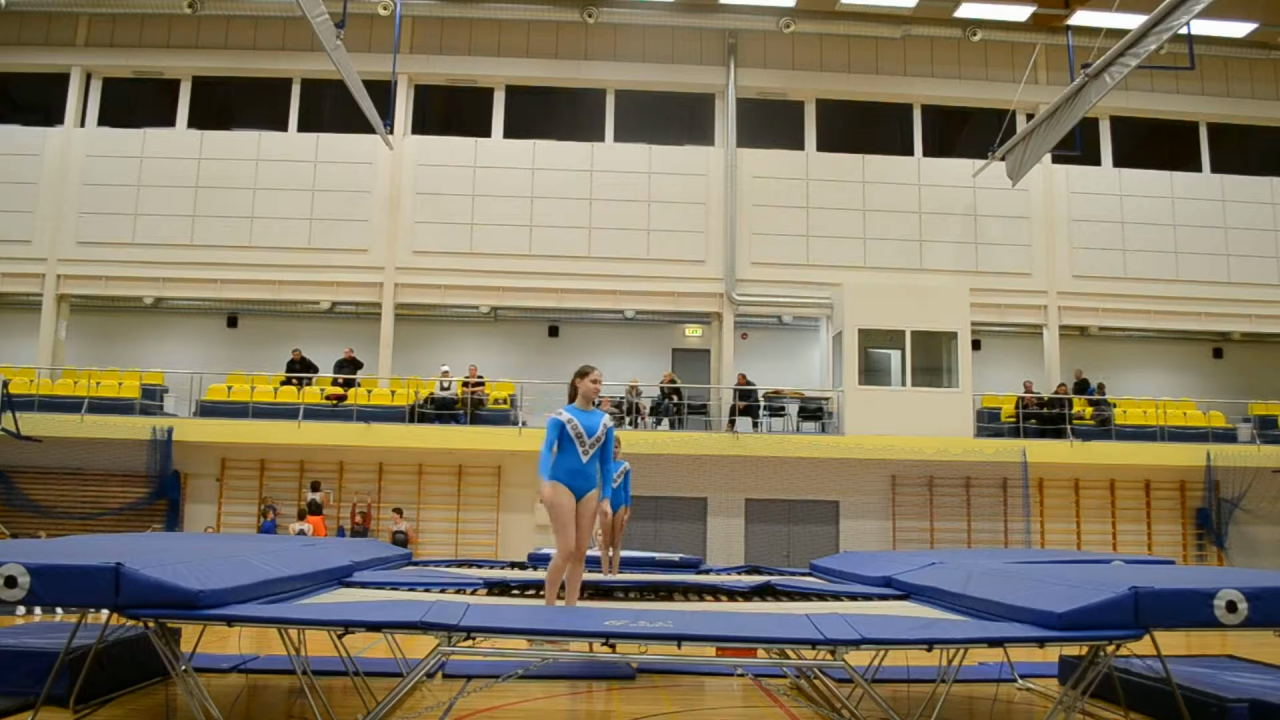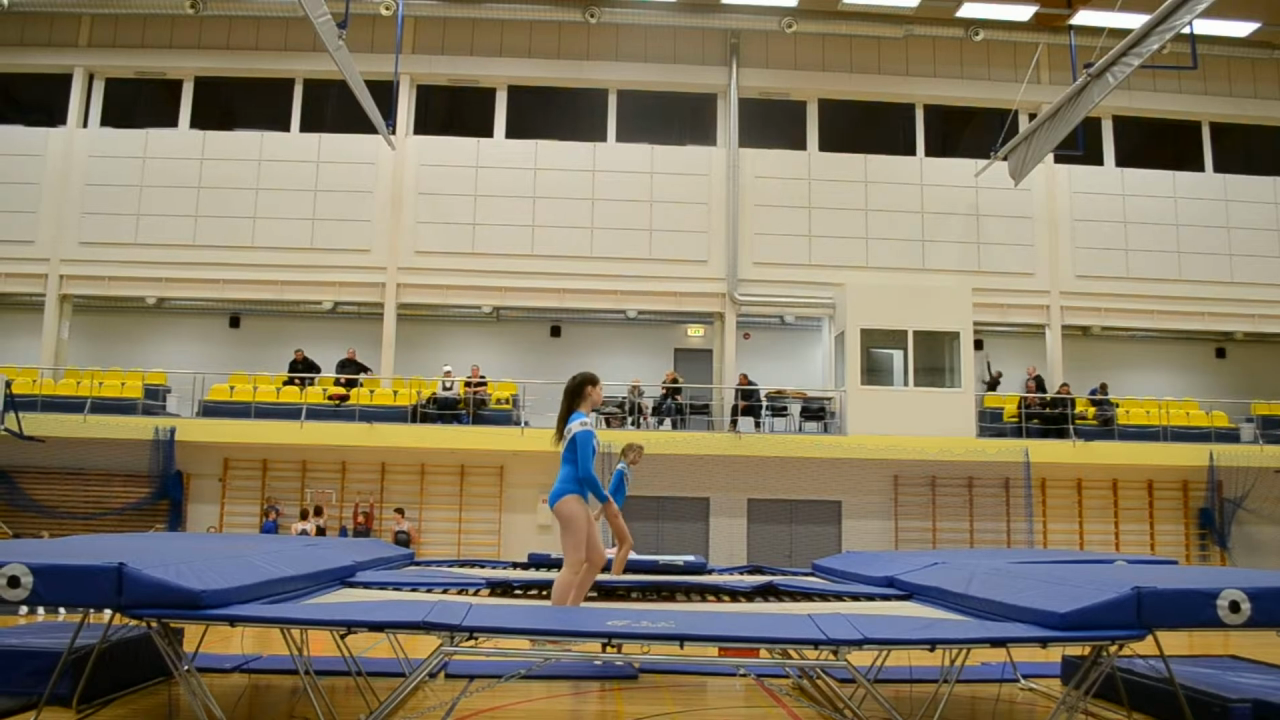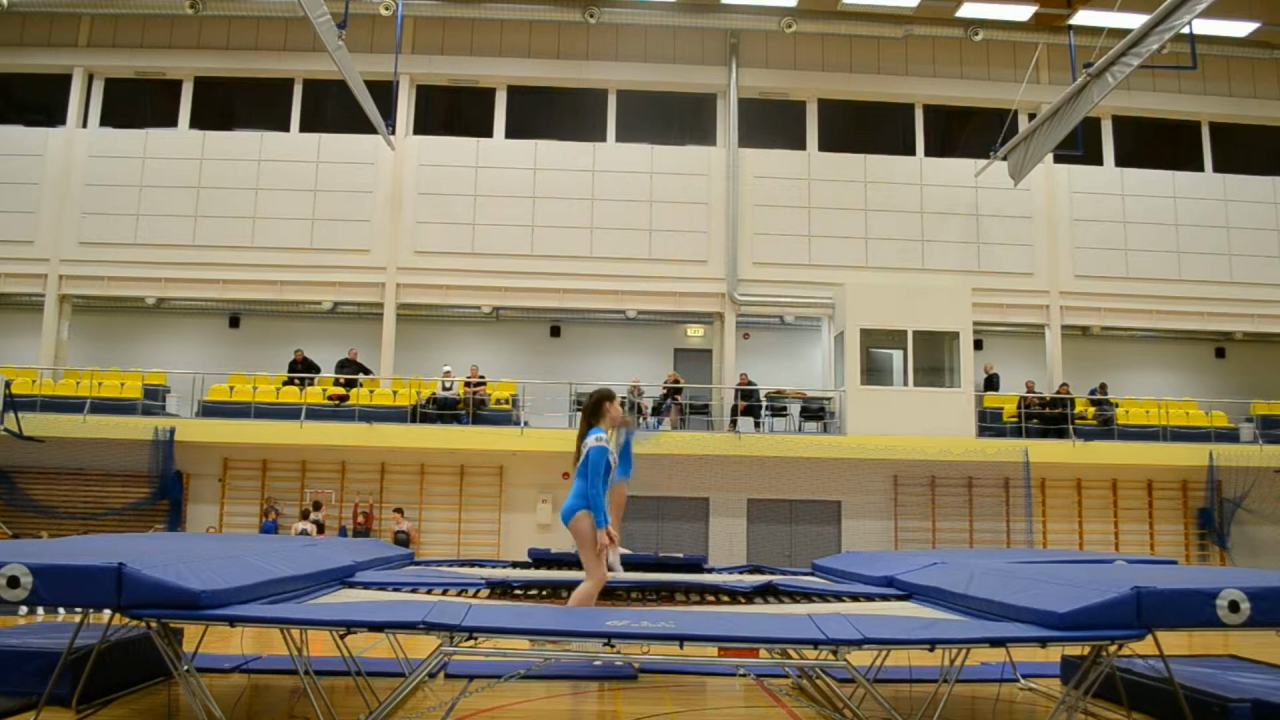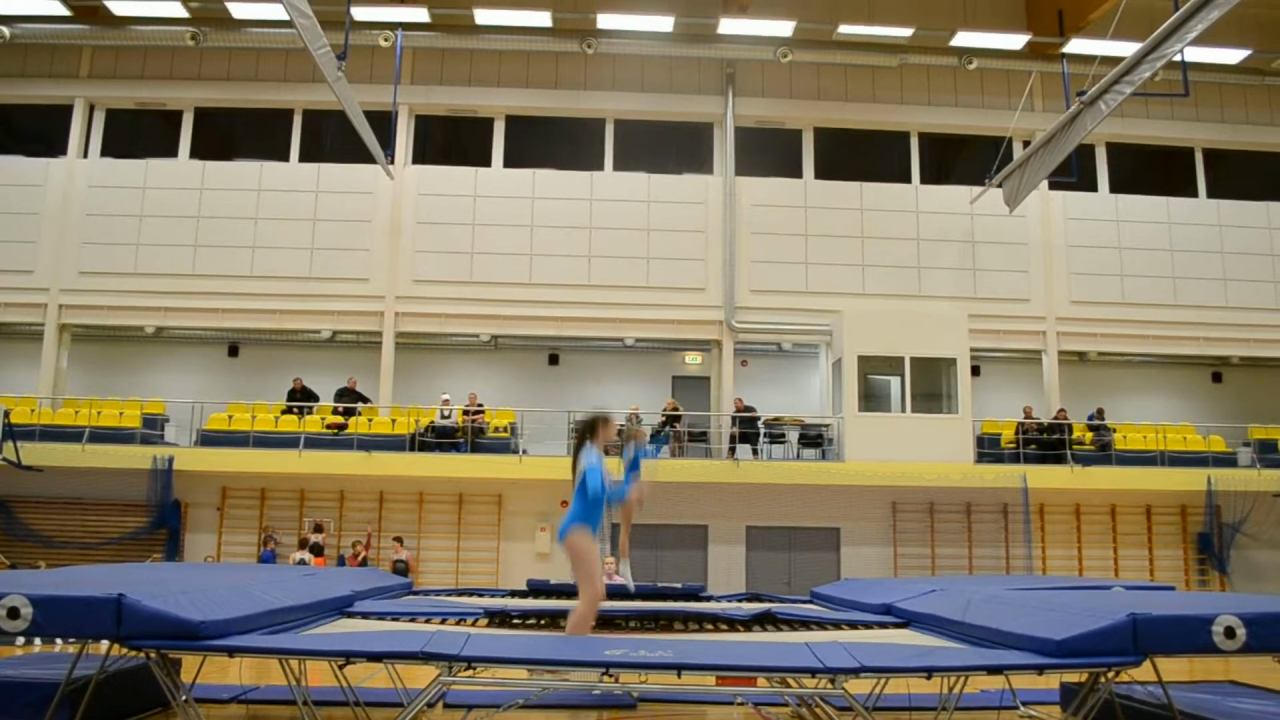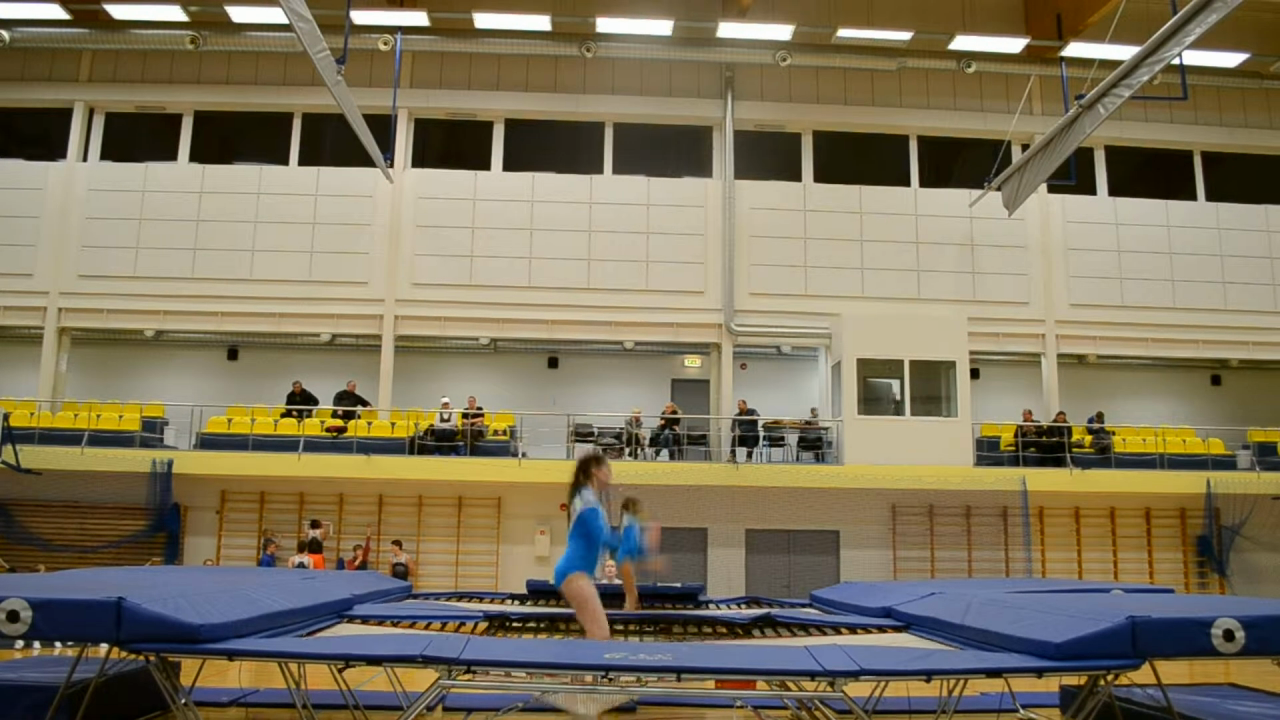
dt=1s
person 1, frame 1
left shoulder: (604, 420)
right shoulder: (561, 415)
left elbow: (606, 463)
right elbow: (547, 450)
left wrist: (606, 498)
right wrist: (544, 480)
left hip: (589, 489)
right hip: (561, 483)
left knee: (580, 553)
right knee: (566, 550)
left ankle: (570, 609)
right ankle: (549, 607)
person 1, frame 2
left shoulder: (576, 421)
right shoulder: (583, 424)
right elbow: (585, 472)
left wrist: (602, 497)
right wrist: (606, 501)
left hip: (572, 496)
right hip: (569, 496)
left knee: (597, 558)
right knee: (573, 565)
person 1, frame 3
left shoulder: (597, 438)
right shoulder: (599, 440)
right elbow: (594, 488)
left wrist: (607, 525)
right wrist: (601, 528)
left hip: (583, 510)
right hip: (582, 510)
left knee: (597, 577)
right knee: (596, 578)
person 1, frame 4
left shoulder: (594, 457)
right shoulder: (592, 458)
right elbow: (595, 491)
left wrist: (625, 494)
right wrist: (626, 493)
left hip: (582, 529)
right hip: (577, 529)
left knee: (594, 595)
right knee: (590, 595)
person 1, frame 5
left shoulder: (589, 502)
right shoulder: (589, 505)
left elbow: (608, 539)
right elbow: (610, 540)
left hip: (577, 572)
right hip: (573, 572)
left knee: (599, 635)
right knee: (600, 633)
